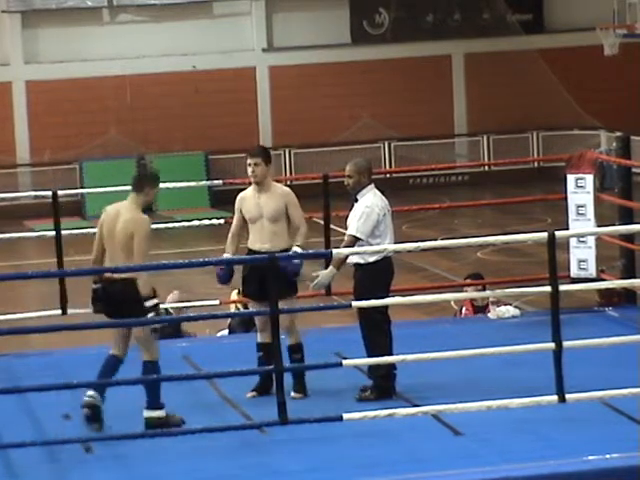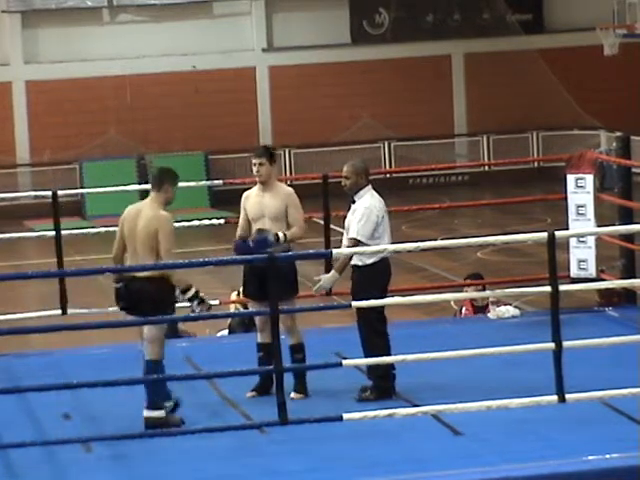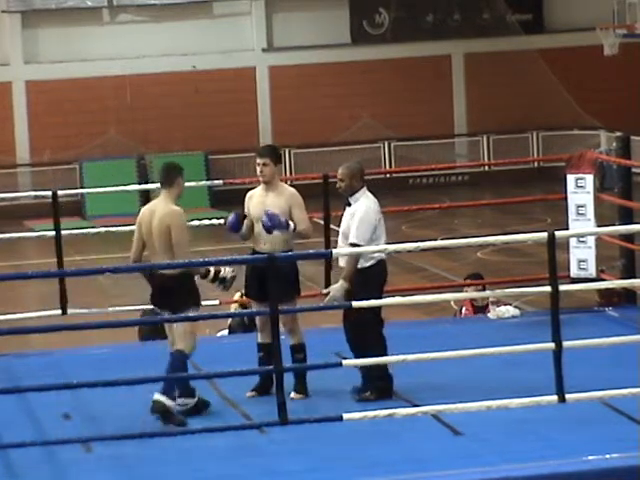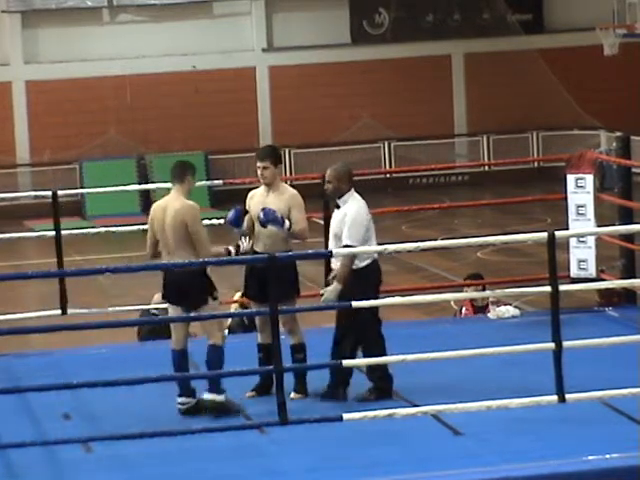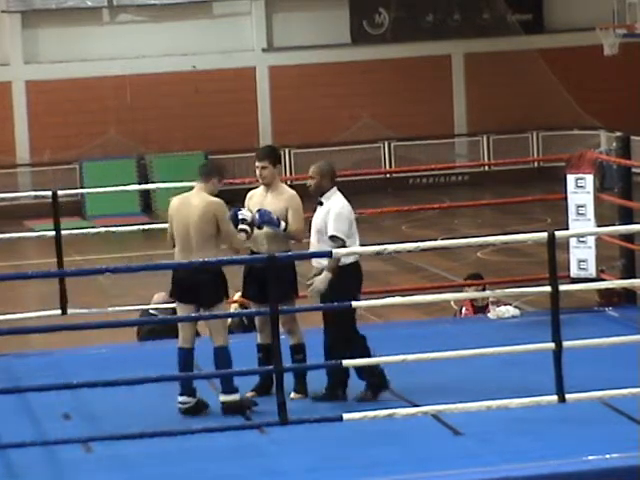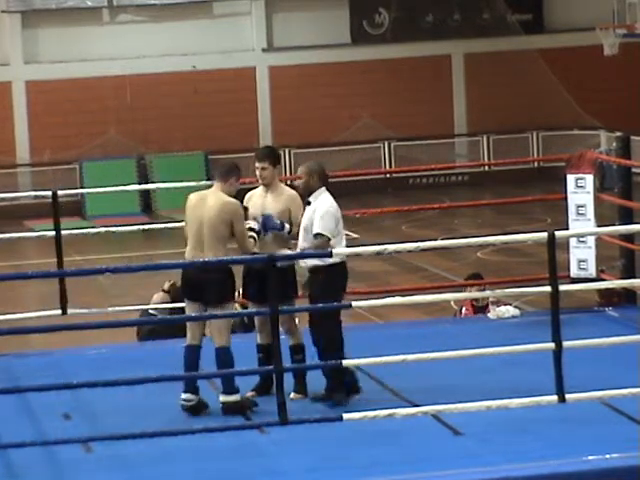
dt=0.3s
person 1, frame 1
left shoulder: (108, 212)
right shoulder: (140, 221)
left elbow: (96, 258)
right elbow: (140, 269)
left wrist: (98, 287)
right wrist: (151, 306)
left hip: (110, 286)
right hip: (131, 288)
left knee: (118, 351)
right knee: (150, 353)
left ankle: (93, 397)
right ankle: (154, 413)
person 1, frame 2
left shoulder: (129, 211)
right shoulder: (162, 218)
left elbow: (116, 257)
right elbow: (168, 266)
left wrist: (120, 285)
right wrist: (192, 294)
left hip: (132, 284)
right hip: (154, 287)
left knee: (154, 346)
right knee: (153, 351)
left ankle: (163, 399)
right ankle: (153, 413)
person 1, frame 3
left shoulder: (144, 211)
right shoulder: (175, 213)
left elbow: (134, 258)
right elbow: (184, 261)
right wrist: (216, 274)
left hip: (159, 281)
right hip: (178, 282)
left knee: (176, 343)
right knee: (185, 345)
left ankle: (187, 398)
right ankle: (164, 398)
person 1, frame 4
left shoulder: (155, 209)
right shoulder: (189, 208)
left elbow: (151, 253)
right elbow: (206, 252)
right wrist: (233, 250)
left hip: (171, 278)
right hip: (193, 278)
left knee: (178, 340)
right knee: (215, 336)
left ankle: (185, 398)
right ankle: (214, 395)
person 1, frame 5
left shoulder: (175, 203)
right shoulder: (216, 205)
right elbow: (237, 246)
right wrist: (244, 226)
left hip: (182, 275)
right hip: (207, 275)
left knee: (185, 339)
right knee: (219, 339)
left ankle: (186, 398)
right ankle: (229, 397)
person 1, frame 6
left shoulder: (192, 199)
right shoulder: (232, 206)
right elbow: (246, 249)
right wrist: (252, 232)
left hip: (191, 271)
right hip: (217, 274)
left knee: (193, 336)
right knee: (221, 338)
left ankle: (189, 395)
right ankle: (230, 397)
person 2, frame 1
left shoulder: (284, 194)
right shoulder: (242, 198)
left elbow: (301, 227)
right elbow: (235, 232)
left wrist: (296, 251)
right wrist: (227, 257)
left hip: (280, 260)
right hip: (254, 261)
left knee: (287, 323)
right knee: (261, 325)
left ankle: (299, 381)
right ankle: (265, 380)
person 2, frame 2
left shoulder: (287, 194)
right shoulder: (247, 196)
left elbow: (299, 229)
right elbow: (242, 229)
left wrist: (278, 236)
right wrist: (240, 241)
left hip: (280, 261)
right hip: (255, 261)
left knee: (288, 323)
right knee: (262, 324)
left ankle: (300, 382)
right ankle: (265, 381)
person 2, frame 3
left shoulder: (290, 195)
right shoulder: (251, 196)
left elbow: (306, 230)
right elbow: (246, 233)
left wrist: (285, 225)
right wrist: (238, 226)
left hip: (282, 262)
right hip: (257, 262)
left knee: (290, 323)
right knee: (263, 324)
left ankle: (300, 382)
right ankle: (265, 381)
person 2, frame 4
left shoulder: (291, 196)
right shoulder: (252, 196)
left elbow: (303, 233)
right elbow: (247, 234)
left wrist: (281, 222)
right wrist: (238, 224)
left hip: (281, 263)
right hip: (257, 263)
left knee: (289, 324)
right knee: (262, 324)
left ankle: (300, 382)
right ankle: (265, 381)
person 2, frame 5
left shoulder: (289, 196)
right shoulder: (251, 196)
left elbow: (299, 234)
left wrist: (277, 223)
left hip: (280, 264)
right hip: (256, 263)
left knee: (289, 323)
right knee: (261, 324)
left ankle: (300, 381)
right ankle: (265, 381)
person 2, frame 6
left shoulder: (290, 196)
right shoulder: (250, 197)
left elbow: (302, 231)
left wrist: (282, 227)
left hip: (280, 265)
right hip: (255, 265)
left knee: (288, 324)
right knee: (261, 325)
left ankle: (300, 382)
right ankle: (265, 381)
person 3, frame 1
left shoulder: (368, 205)
right shoulder: (373, 199)
left elbow: (350, 242)
left wrist: (331, 271)
left hip: (371, 269)
right hip: (375, 267)
left knee: (374, 328)
right knee: (377, 326)
left ankle: (382, 385)
right ankle: (382, 379)
person 3, frame 2
left shoulder: (367, 205)
right shoulder: (367, 201)
left elbow: (354, 245)
left wrist: (334, 274)
left hip: (370, 270)
right hip: (369, 269)
left knee: (371, 328)
right knee: (374, 327)
left ankle: (382, 386)
right ankle: (382, 379)
person 3, frame 3
left shoulder: (364, 209)
right shoulder: (358, 203)
left elbow: (356, 250)
left wrist: (342, 284)
right wrist: (346, 280)
left hip: (367, 273)
right hip: (362, 272)
left knee: (369, 330)
right knee: (354, 328)
left ankle: (380, 386)
right ankle: (372, 380)
person 3, frame 4
left shoulder: (354, 211)
right shoulder: (343, 207)
left elbow: (350, 253)
left wrist: (336, 286)
right wrist: (336, 276)
left hip: (361, 276)
right hip: (351, 276)
left knee: (368, 333)
right knee: (345, 333)
left ankle: (381, 386)
right ankle: (338, 386)
person 3, frame 5
left shoulder: (337, 207)
right shoulder: (325, 205)
left elbow: (339, 246)
left wrist: (326, 276)
right wrist: (319, 271)
left hip: (343, 274)
right hip: (333, 273)
left knee: (345, 333)
right knee: (334, 333)
left ankle: (375, 381)
right ankle: (335, 387)
person 3, frame 6
left shoulder: (324, 205)
right shoulder: (317, 204)
left elbow: (323, 242)
right wrist: (310, 275)
left hip: (328, 273)
right hip: (323, 273)
left knee: (323, 332)
right knee: (329, 331)
left ankle: (341, 385)
right ankle: (338, 386)
